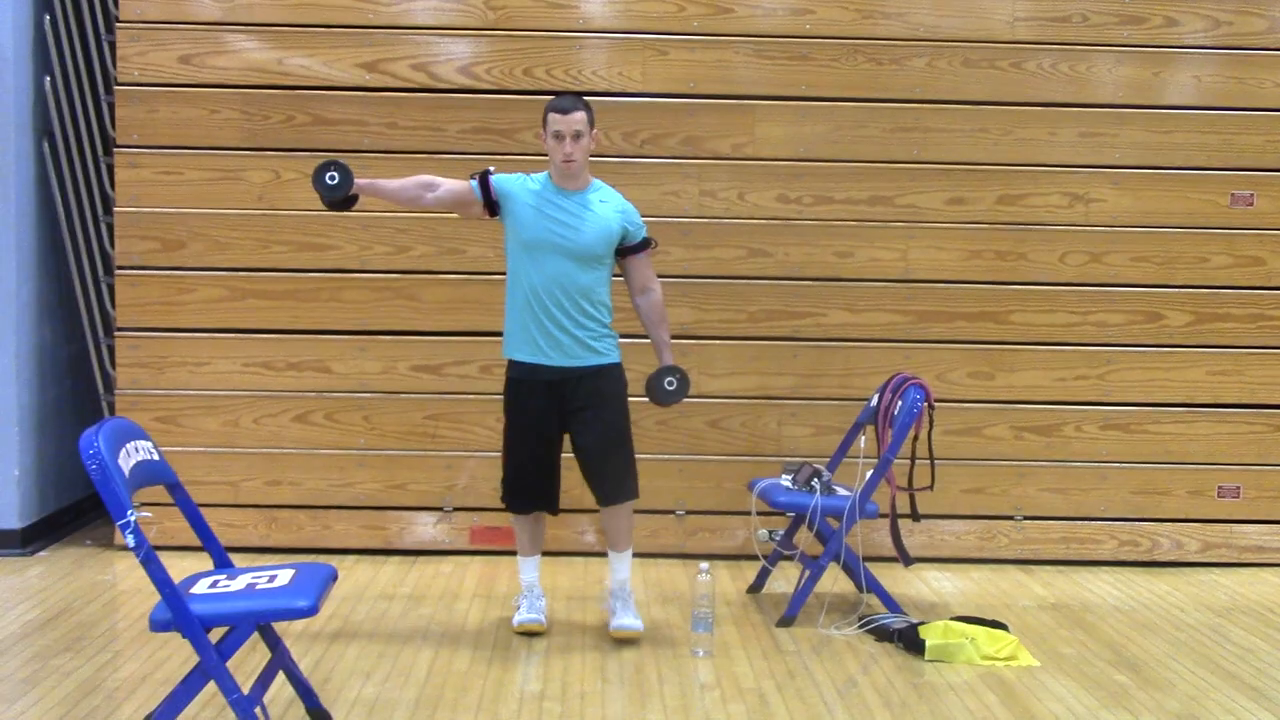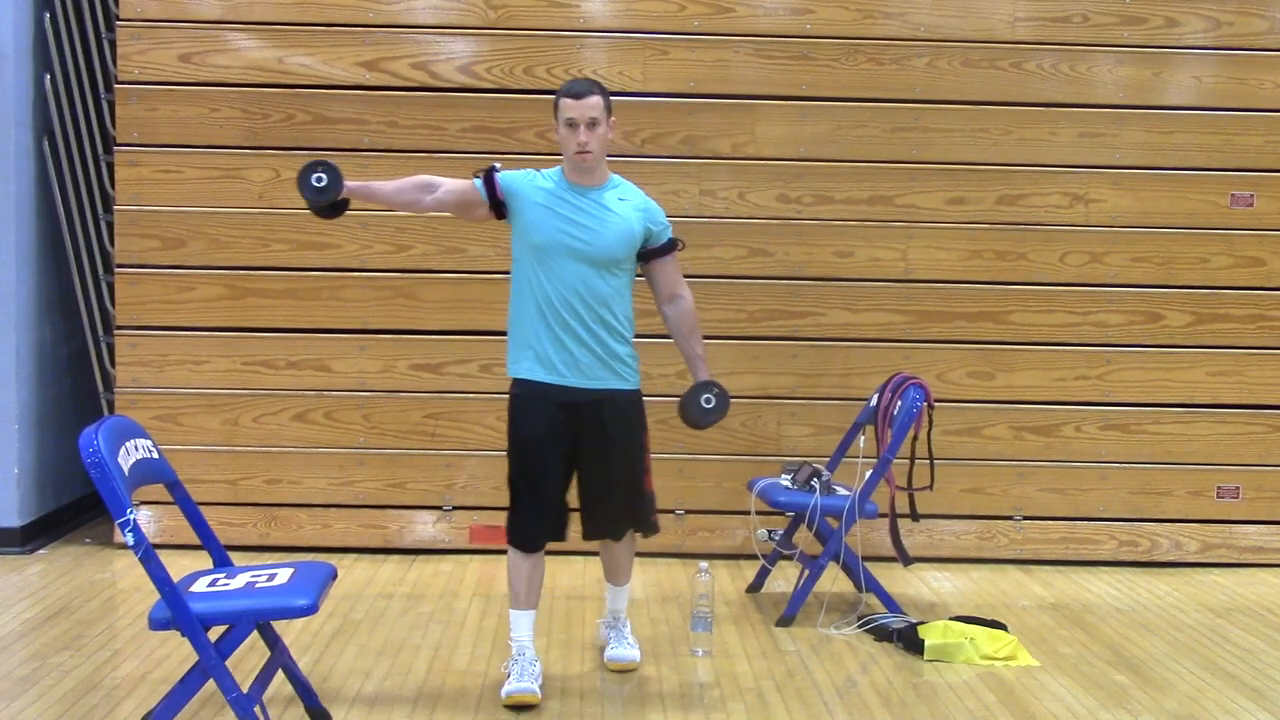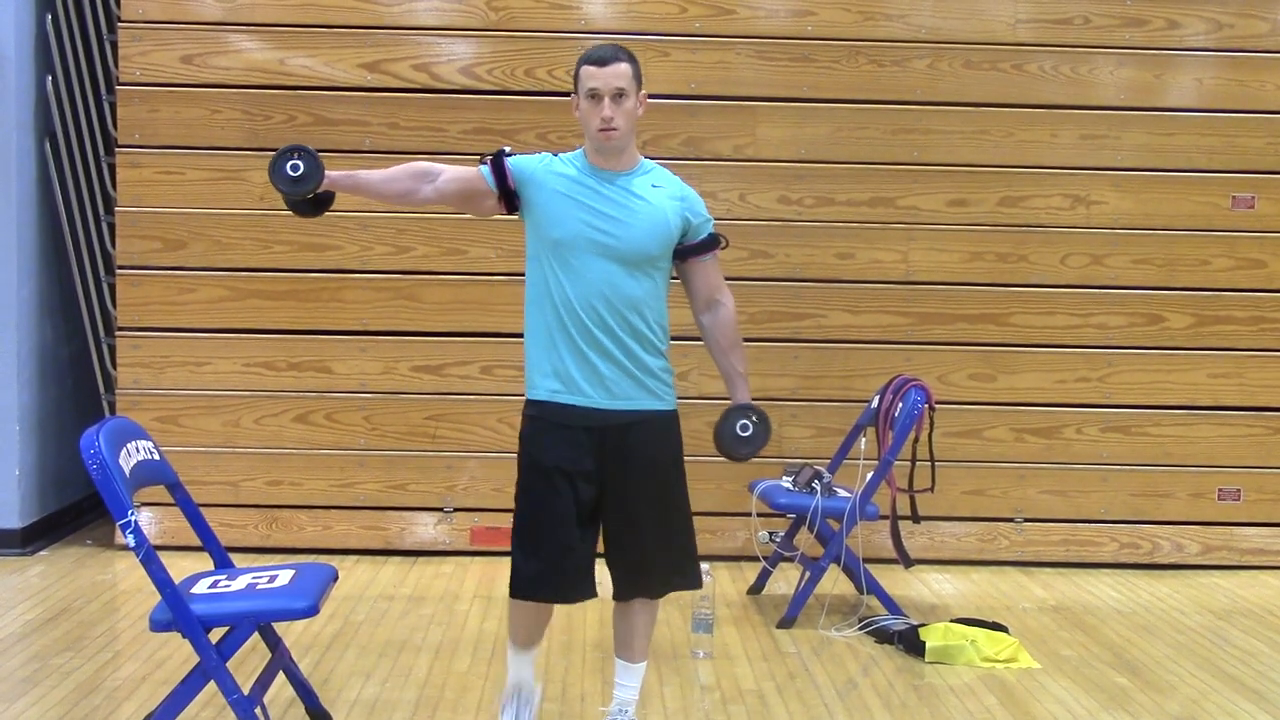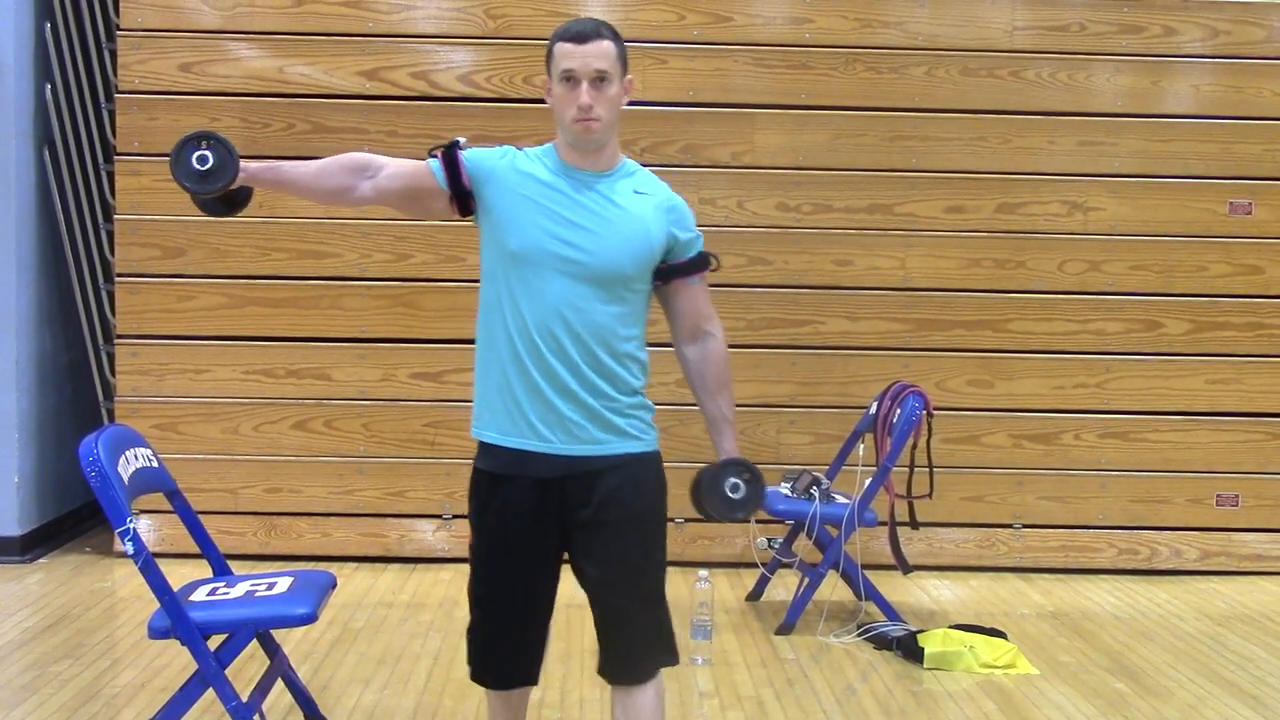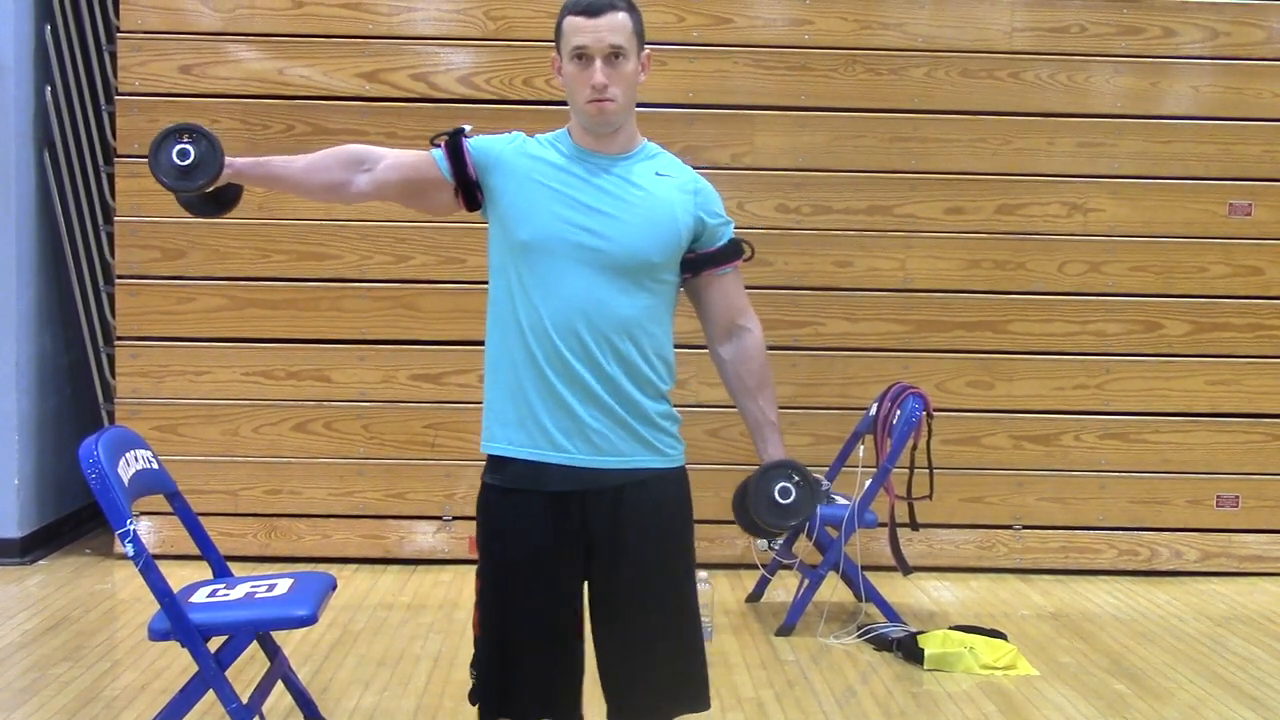
dt=1s
person 1, frame 1
left shoulder: (619, 212)
right shoulder: (512, 192)
left elbow: (646, 290)
right elbow: (433, 192)
left wrist: (666, 358)
right wrist: (362, 186)
left hip: (597, 369)
right hip: (529, 369)
left knee: (615, 485)
right knee: (527, 490)
left ankle: (621, 591)
right ankle: (531, 593)
person 1, frame 2
left shoulder: (641, 210)
right shoulder: (521, 190)
left elbow: (674, 298)
right elbow: (431, 193)
left wrist: (700, 373)
right wrist: (350, 188)
left hip: (614, 390)
right hip: (538, 389)
left knee: (617, 520)
right knee: (529, 527)
left ankle: (615, 620)
right ankle: (523, 657)
person 1, frame 3
left shoulder: (679, 200)
right shoulder: (536, 177)
left elbow: (713, 306)
right elbow: (431, 183)
left wrist: (740, 396)
right wrist: (334, 180)
left hip: (647, 415)
right hip: (556, 410)
left knee: (642, 574)
right knee: (540, 573)
person 1, frame 4
left shoulder: (664, 209)
right shoulder: (496, 175)
left elbow: (700, 337)
right elbow: (368, 178)
left wrist: (727, 448)
right wrist: (249, 172)
left hip: (622, 461)
right hip: (512, 457)
left knee: (637, 651)
right knee: (505, 645)
person 1, frame 5
left shoulder: (689, 194)
right shoulder: (503, 162)
left elbow: (735, 334)
right elbow: (366, 171)
left wrist: (773, 453)
right wrist: (236, 168)
left hip: (644, 476)
right hip: (524, 471)
